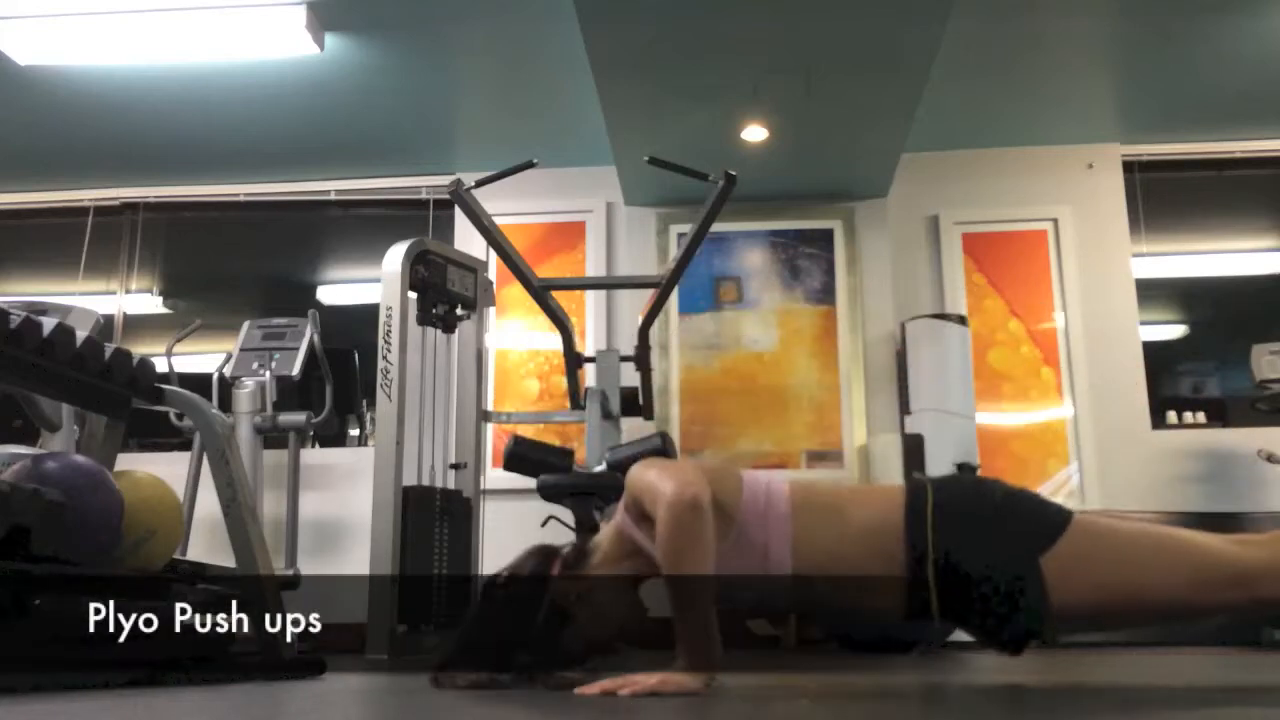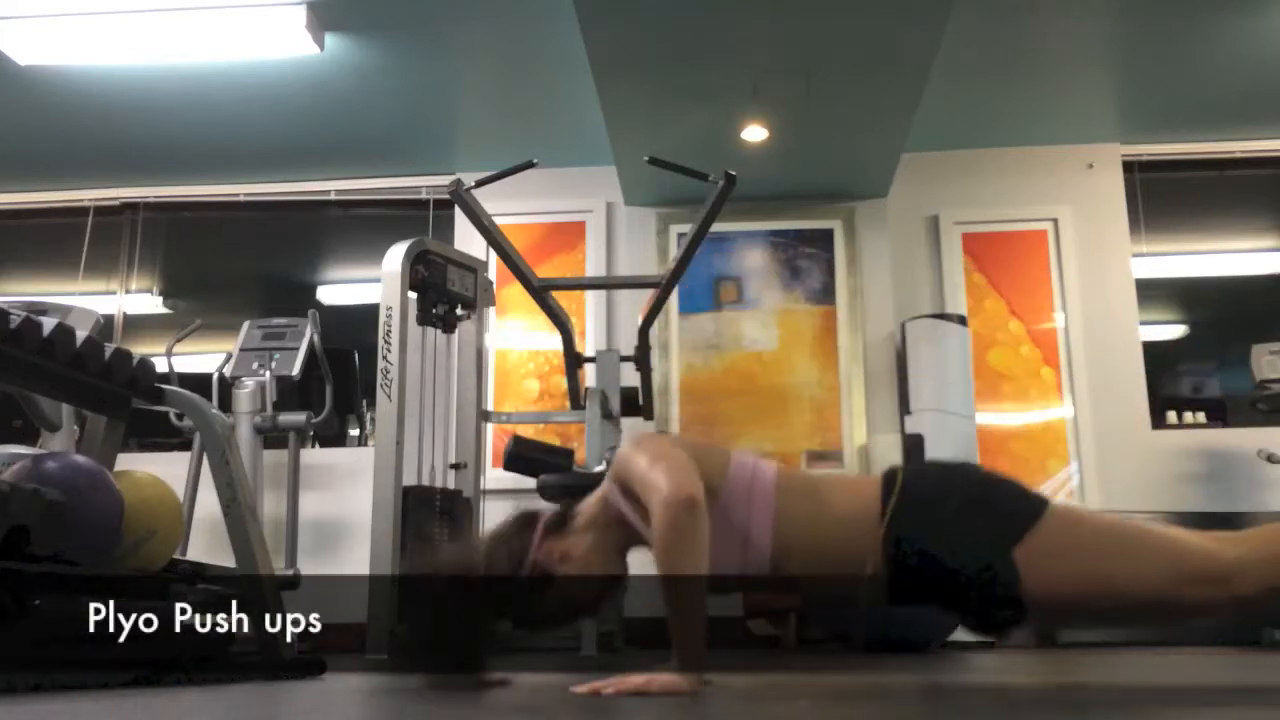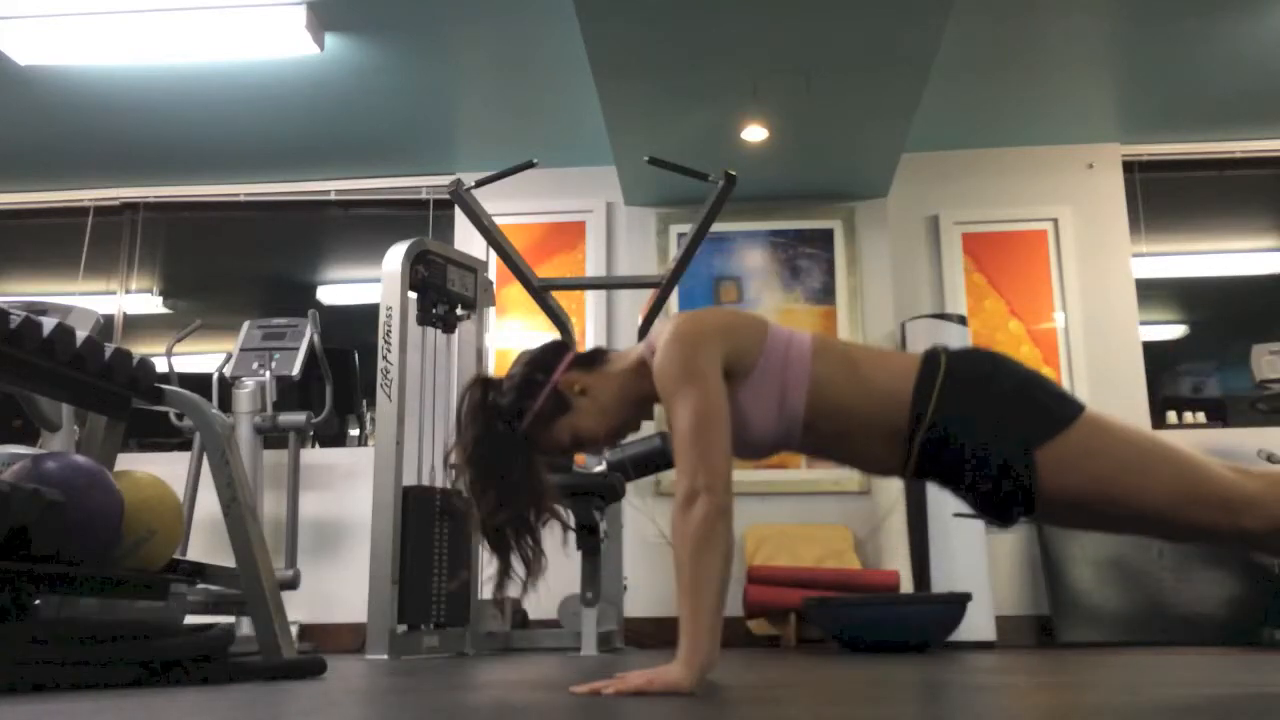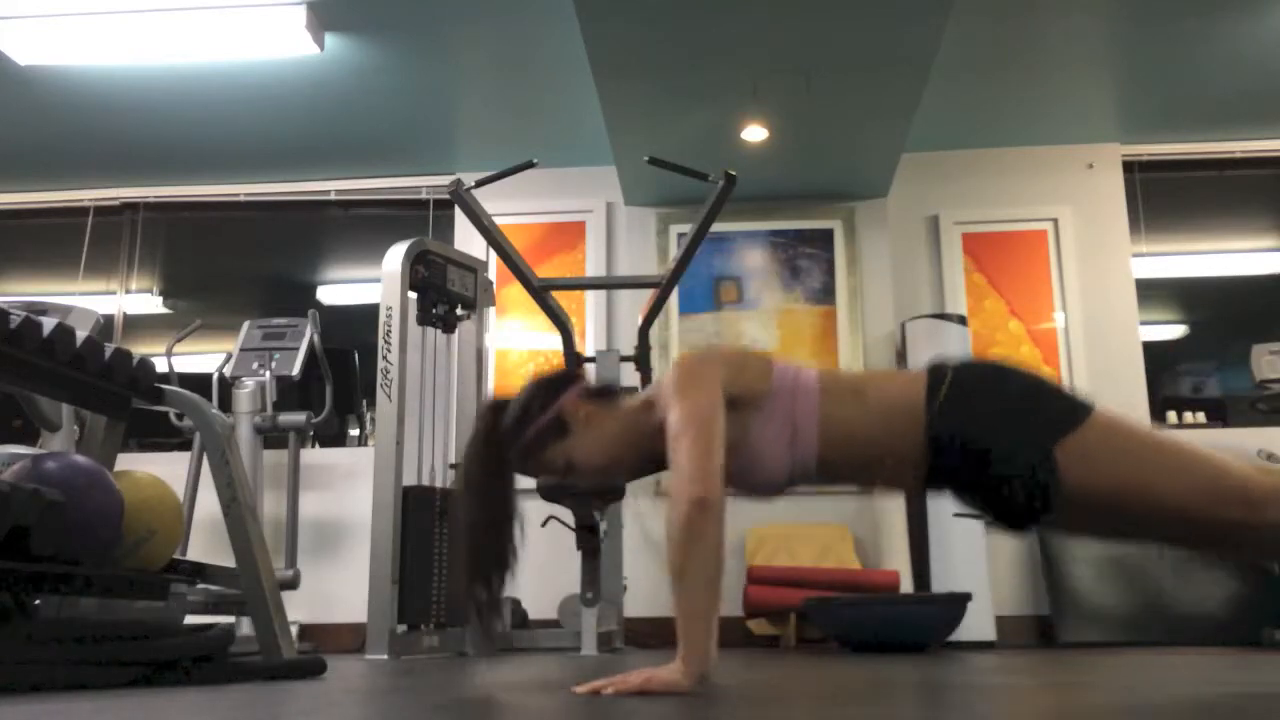
dt=1s
person 1, frame 1
left shoulder: (645, 488)
right shoulder: (651, 542)
left elbow: (687, 506)
left wrist: (695, 665)
left hip: (961, 546)
right hip: (944, 550)
person 1, frame 2
left shoulder: (638, 462)
right shoulder: (637, 501)
left elbow: (690, 512)
left wrist: (685, 667)
left hip: (948, 534)
right hip: (930, 550)
person 1, frame 3
left shoulder: (685, 346)
right shoulder: (669, 379)
left elbow: (703, 504)
right elbow: (702, 507)
left wrist: (690, 664)
right wrist: (696, 649)
left hip: (974, 416)
right hip: (951, 435)
person 1, frame 4
left shoulder: (687, 385)
right shoulder: (664, 432)
left elbow: (698, 504)
right elbow: (699, 522)
left wrist: (689, 662)
right wrist: (694, 653)
left hip: (986, 426)
right hip: (962, 442)
